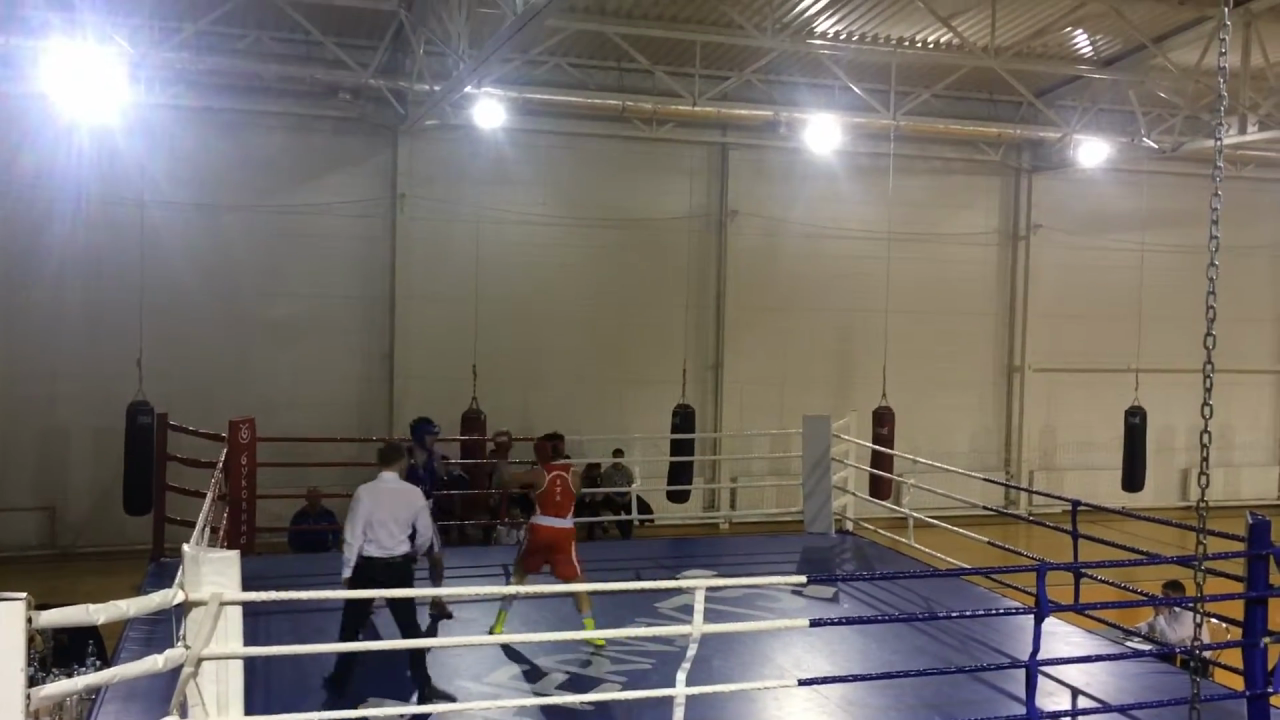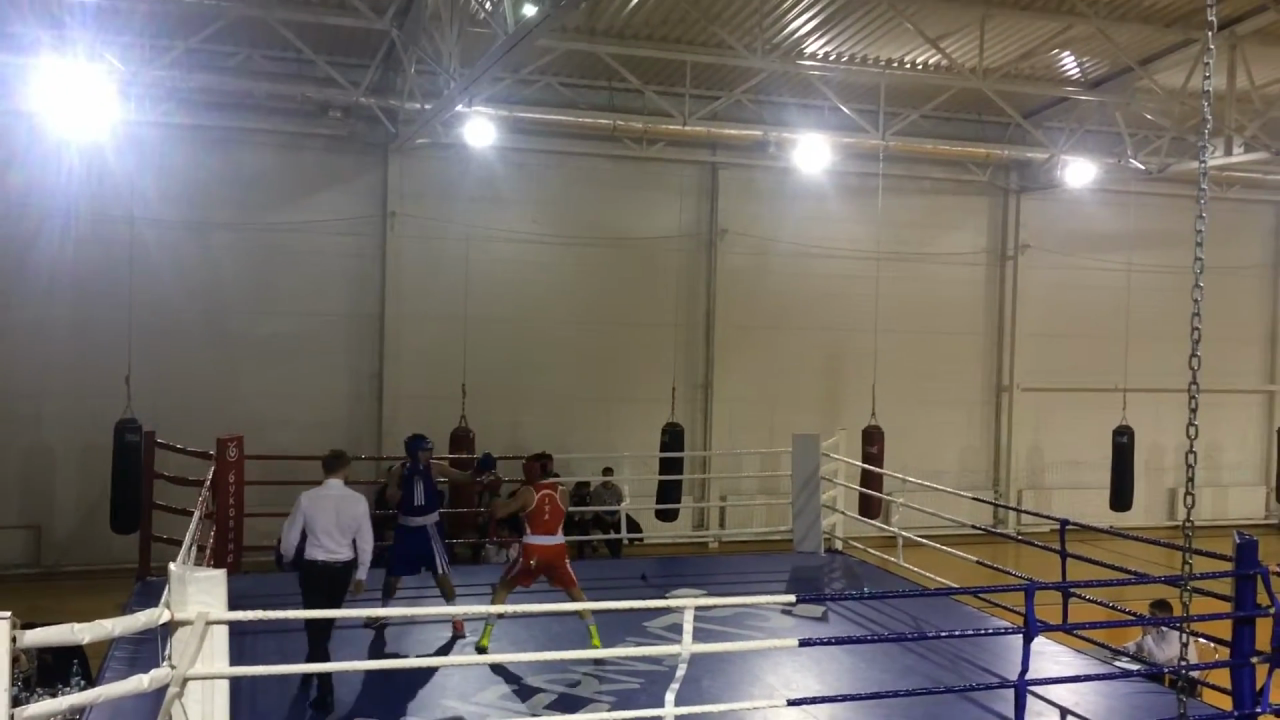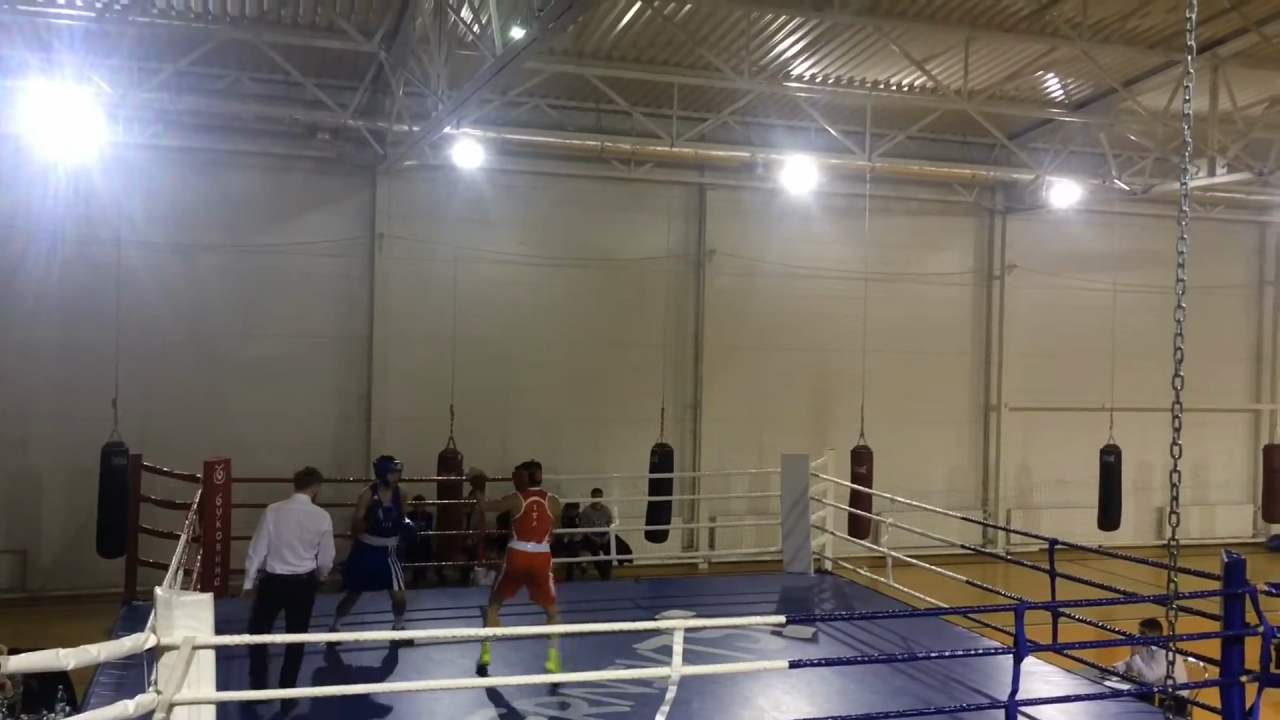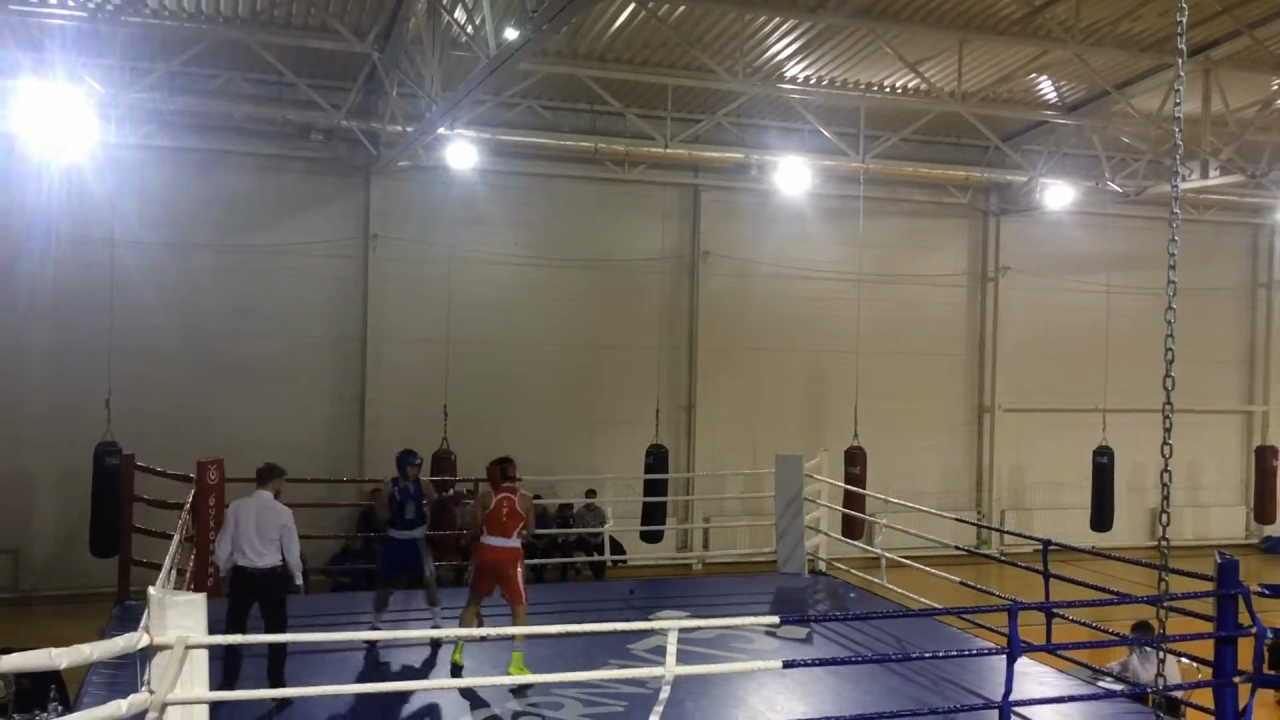
dt=0.4s
person 1, frame 1
left shoulder: (365, 492)
right shoulder: (414, 494)
left elbow: (353, 535)
right elbow: (425, 534)
left wrist: (347, 571)
right wrist: (415, 553)
left hip: (369, 566)
right hip: (400, 565)
left knee: (352, 624)
right knee: (409, 627)
left ankle: (339, 681)
right ankle: (425, 687)
person 1, frame 2
left shoulder: (307, 498)
right shoulder: (358, 500)
left elbow: (290, 536)
right elbow: (365, 541)
left wrist: (288, 557)
right wrist: (361, 574)
left hip: (314, 569)
right hip: (343, 569)
left knee: (316, 630)
right knee: (325, 625)
left ankle: (325, 695)
right ankle: (314, 671)
person 1, frame 3
left shoulder: (273, 511)
right shoulder: (322, 517)
left elbow: (257, 549)
right elbow: (327, 557)
left wrist: (249, 582)
right wrist: (320, 574)
left hip: (273, 581)
right hip: (305, 583)
left knee: (258, 633)
right knee: (296, 640)
left ankle: (258, 687)
person 1, frame 4
left shoulder: (236, 508)
right shoulder: (282, 512)
left elbow: (223, 545)
right elbow: (291, 550)
left wrist: (224, 570)
right wrist: (297, 576)
left hip: (242, 575)
right hip: (272, 577)
left knee: (235, 630)
right knee: (276, 634)
left ankle: (227, 683)
right ankle: (277, 688)
person 2, frame 1
left shoulder: (538, 473)
right shoulder: (574, 475)
left elbow: (507, 480)
left wrist: (500, 460)
left hip: (539, 531)
right hip: (564, 534)
left knee: (519, 575)
right knee: (577, 583)
left ankle: (499, 624)
right ankle: (590, 631)
person 2, frame 2
left shoulder: (527, 493)
right shoulder: (562, 492)
left elbow: (499, 512)
left wrist: (495, 498)
left hip: (532, 550)
right hip: (557, 550)
left knee: (503, 587)
right knee: (575, 592)
left ankle: (485, 638)
right ankle: (594, 638)
person 2, frame 3
left shoulder: (516, 499)
right shoulder: (553, 501)
left elbow: (484, 506)
left hip: (517, 558)
right hip: (541, 560)
left knee: (494, 604)
right knee: (552, 610)
left ankle: (485, 653)
right ankle: (553, 661)
person 2, frame 4
left shoulder: (486, 496)
right shoulder: (525, 499)
left elbow: (474, 525)
right elbow: (529, 531)
left hip: (486, 552)
right hip: (510, 555)
left knee: (473, 603)
right knee: (519, 609)
left ankle: (458, 652)
right ankle: (516, 663)
person 3, frame 1
left shoulder: (433, 455)
right shoulder: (405, 457)
left elbow: (438, 480)
right wrist: (417, 479)
left knee: (437, 559)
left ankle: (436, 599)
person 3, frame 2
left shoulder: (434, 467)
right shoulder: (398, 471)
left elbow: (463, 477)
right elbow: (391, 500)
left wrist: (479, 470)
right wrist: (406, 482)
left hip: (429, 529)
right hip: (406, 529)
left knee: (441, 577)
right knee: (392, 576)
left ankle: (457, 619)
person 3, frame 3
left shoulder: (397, 492)
right shoulder: (368, 495)
right elbow: (356, 526)
left wrist: (404, 527)
right wrist: (374, 522)
left hip: (388, 550)
right hip: (366, 549)
left knee: (399, 597)
right knee: (352, 595)
left ankle: (399, 626)
right ankle: (335, 627)
person 3, frame 4
left shoulder: (423, 485)
right shoulder: (390, 487)
right wrist: (397, 507)
left hip: (417, 539)
right hip: (395, 541)
left knee: (429, 580)
right knee: (384, 588)
left ankle: (437, 625)
right ankle: (377, 625)
